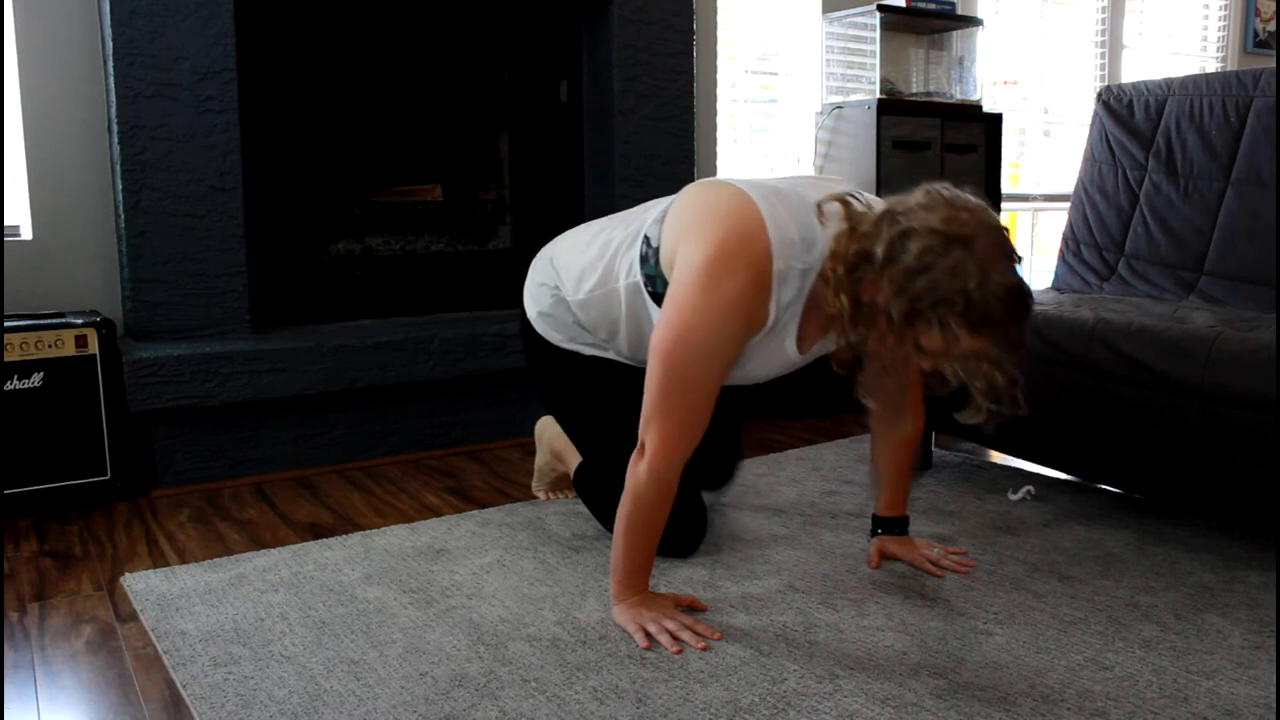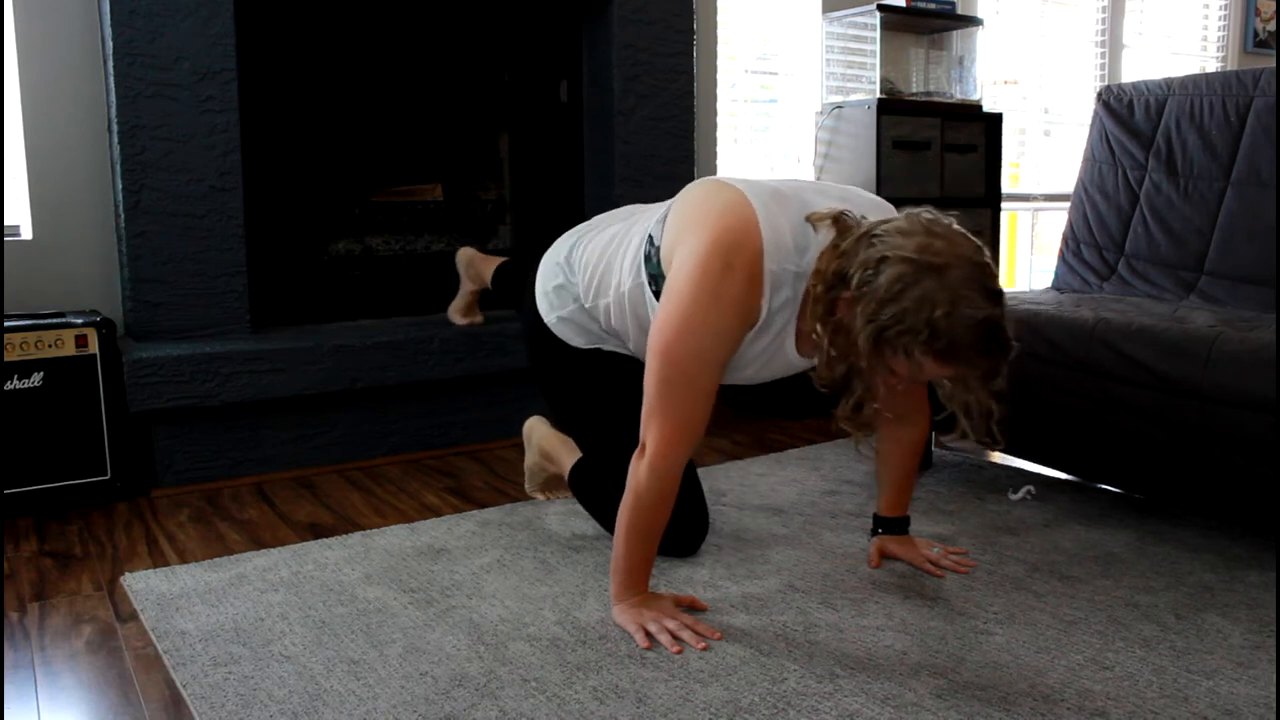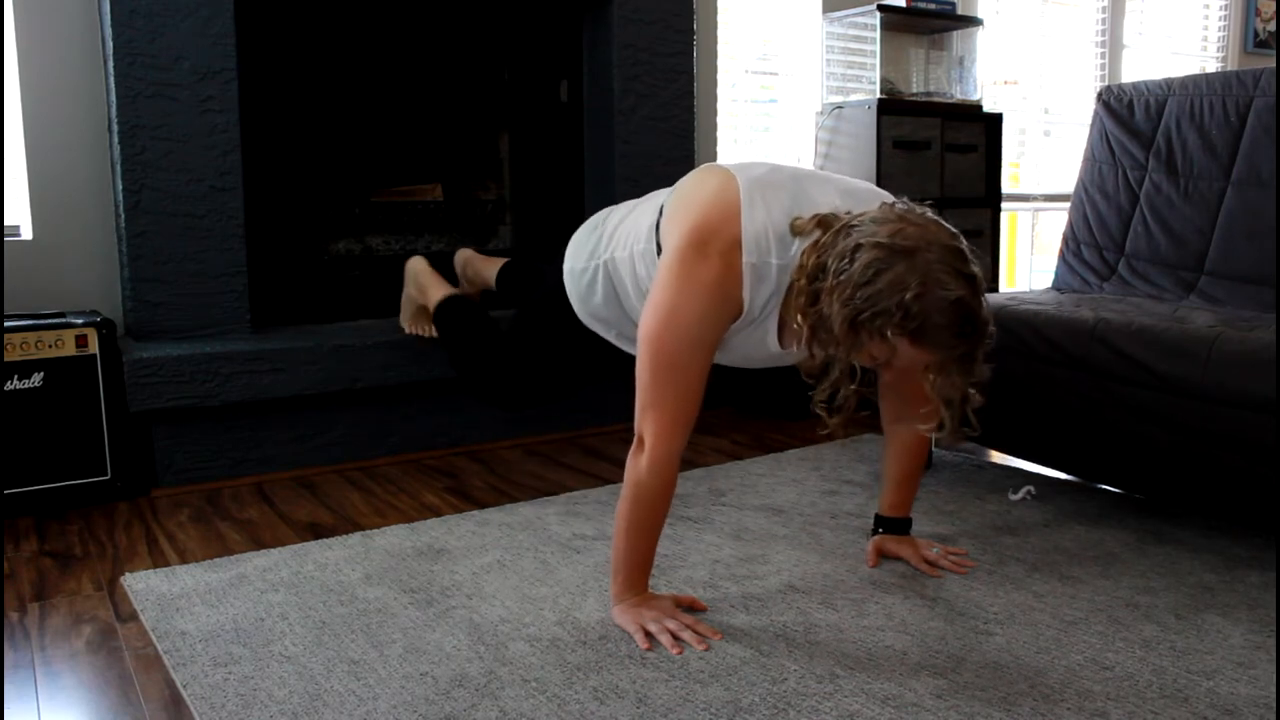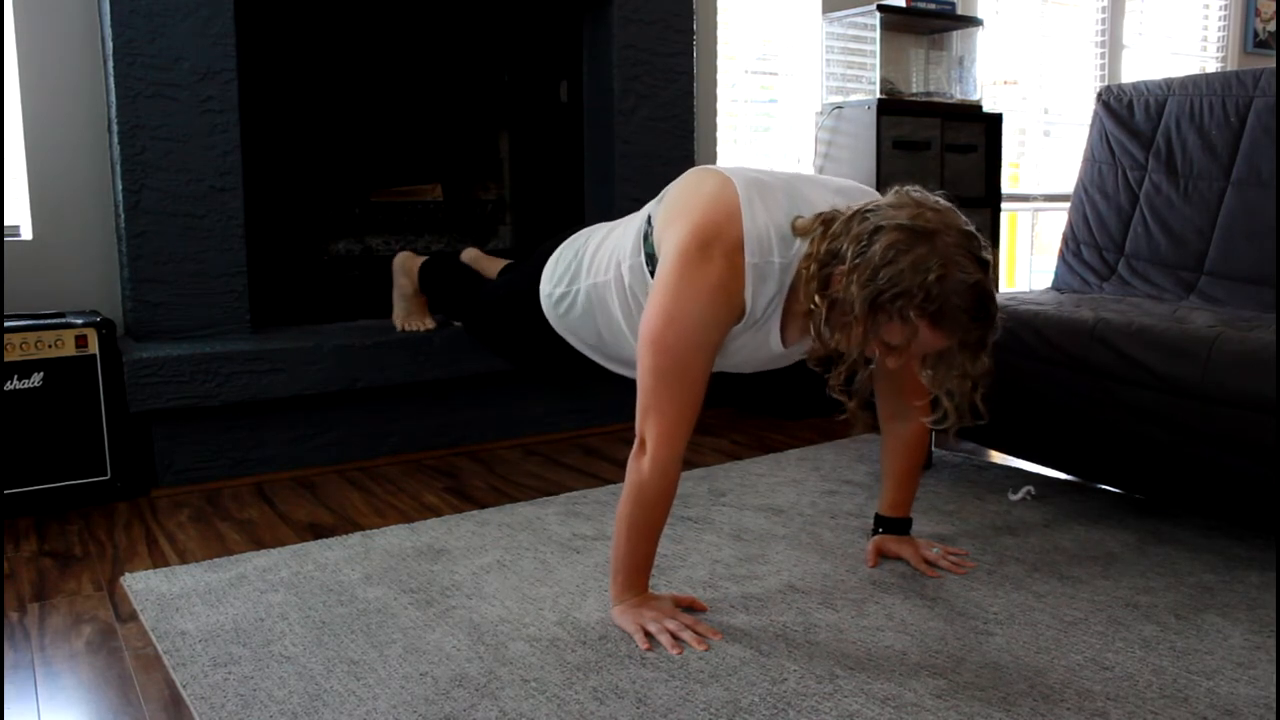
dt=1s
person 1, frame 1
left shoulder: (891, 259)
right shoulder: (738, 266)
left elbow: (898, 413)
right elbow: (659, 451)
left wrist: (890, 527)
right wrist: (629, 596)
left hip: (649, 312)
right hip: (575, 320)
left knee: (715, 469)
right knee: (677, 530)
right ankle: (565, 445)
person 1, frame 2
left shoulder: (894, 265)
right shoulder: (729, 265)
left elbow: (905, 416)
right elbow: (662, 451)
left wrist: (891, 526)
right wrist: (630, 598)
left hip: (647, 287)
right hip: (580, 318)
right knee: (679, 529)
left ankle: (482, 267)
right ankle: (556, 447)
person 1, frame 3
left shoulder: (895, 262)
right shoulder: (716, 256)
left elbow: (909, 412)
right elbow: (655, 442)
left wrist: (892, 525)
right wrist: (629, 596)
right hip: (605, 281)
left knee: (530, 297)
right knee: (484, 352)
left ankle: (479, 265)
right ankle: (426, 283)
person 1, frame 4
left shoulder: (890, 258)
right shoulder: (716, 254)
left elbow: (906, 408)
right elbow: (658, 444)
left wrist: (893, 526)
right wrist: (628, 596)
left hip: (638, 297)
right hip: (577, 297)
right knee: (487, 314)
left ankle: (487, 264)
right ankle: (423, 271)
